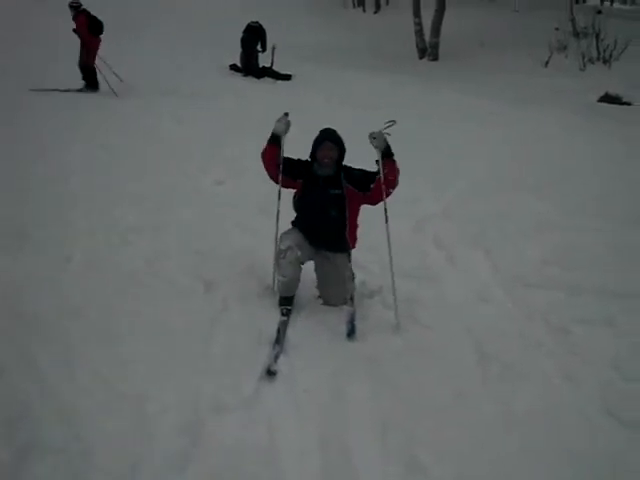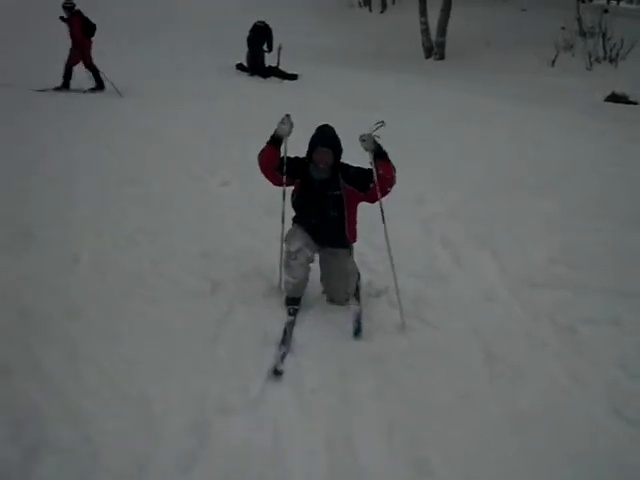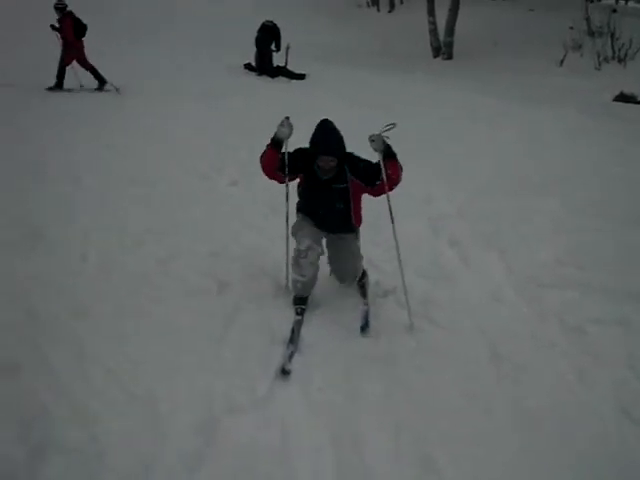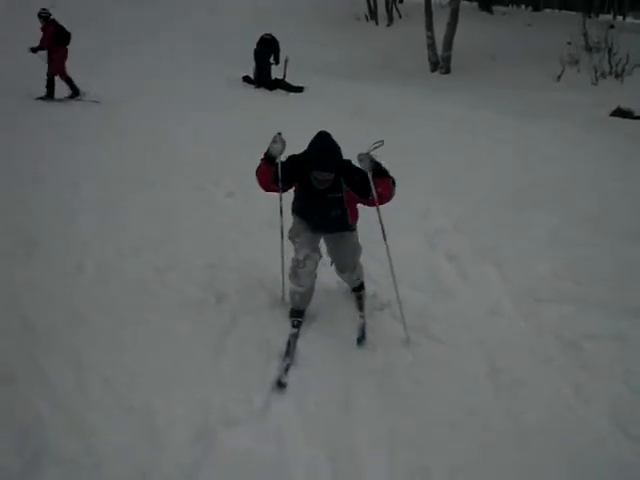
dt=0.2s
person 1, frame 1
left shoulder: (351, 179)
right shoulder: (303, 172)
left elbow: (387, 183)
right elbow: (273, 165)
left wrist: (384, 152)
right wrist: (277, 138)
left hip: (335, 247)
right hip: (304, 235)
left knee: (336, 300)
right knee: (288, 249)
left ankle: (344, 277)
right ankle: (287, 295)
person 1, frame 2
left shoulder: (348, 177)
right shoulder: (300, 170)
left elbow: (384, 183)
right elbow: (269, 168)
left wrist: (376, 153)
right wrist: (278, 139)
left hip: (337, 242)
right hip: (305, 231)
left knee: (339, 298)
right knee: (297, 252)
left ankle: (349, 275)
right ankle: (294, 295)
person 1, frame 3
left shoulder: (353, 166)
right shoulder: (303, 161)
left elbow: (389, 180)
right elbow: (272, 169)
left wrist: (385, 152)
right wrist: (278, 142)
left hip: (343, 227)
right hip: (310, 219)
left knee: (346, 276)
right knee: (307, 251)
left ankle: (358, 274)
right ankle: (301, 295)
person 1, frame 4
left shoulder: (349, 173)
right shoulder: (298, 167)
left elbow: (385, 193)
right elbow: (268, 182)
left wrist: (373, 170)
right wrist: (271, 157)
left hip: (340, 228)
right hip: (306, 223)
left knee: (347, 267)
right knee: (305, 260)
left ankle: (356, 284)
right ankle: (298, 306)
